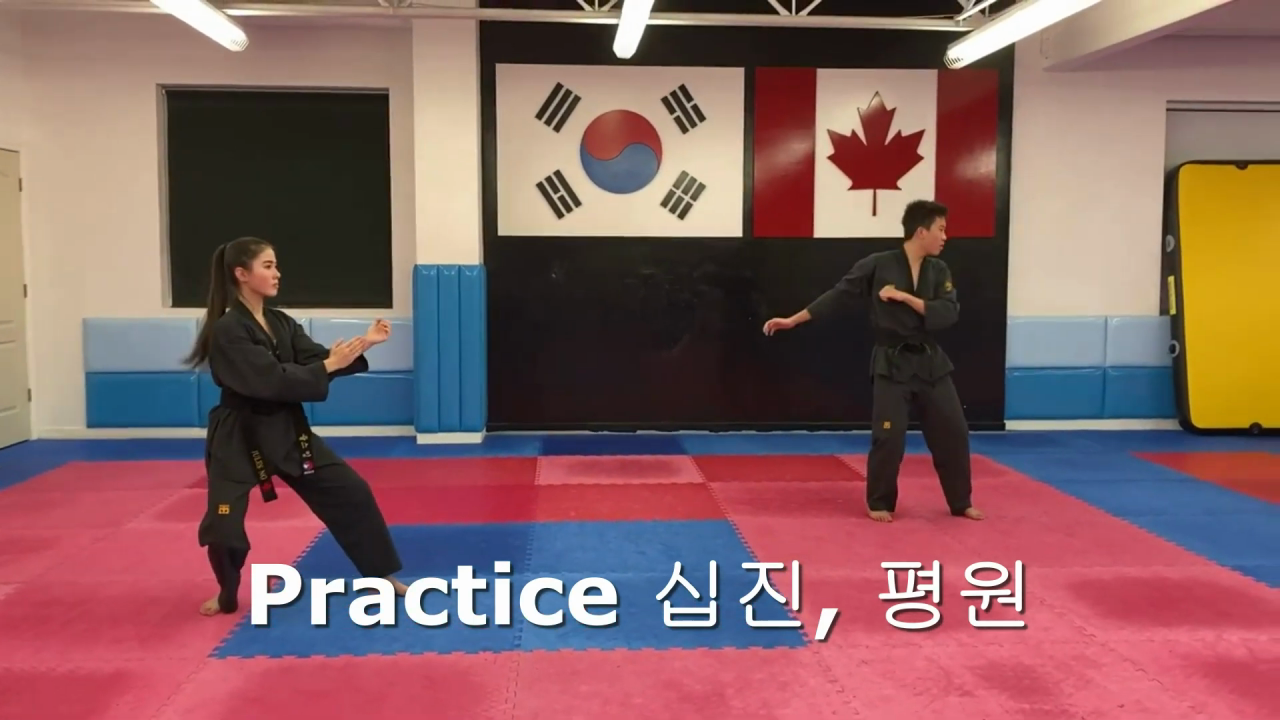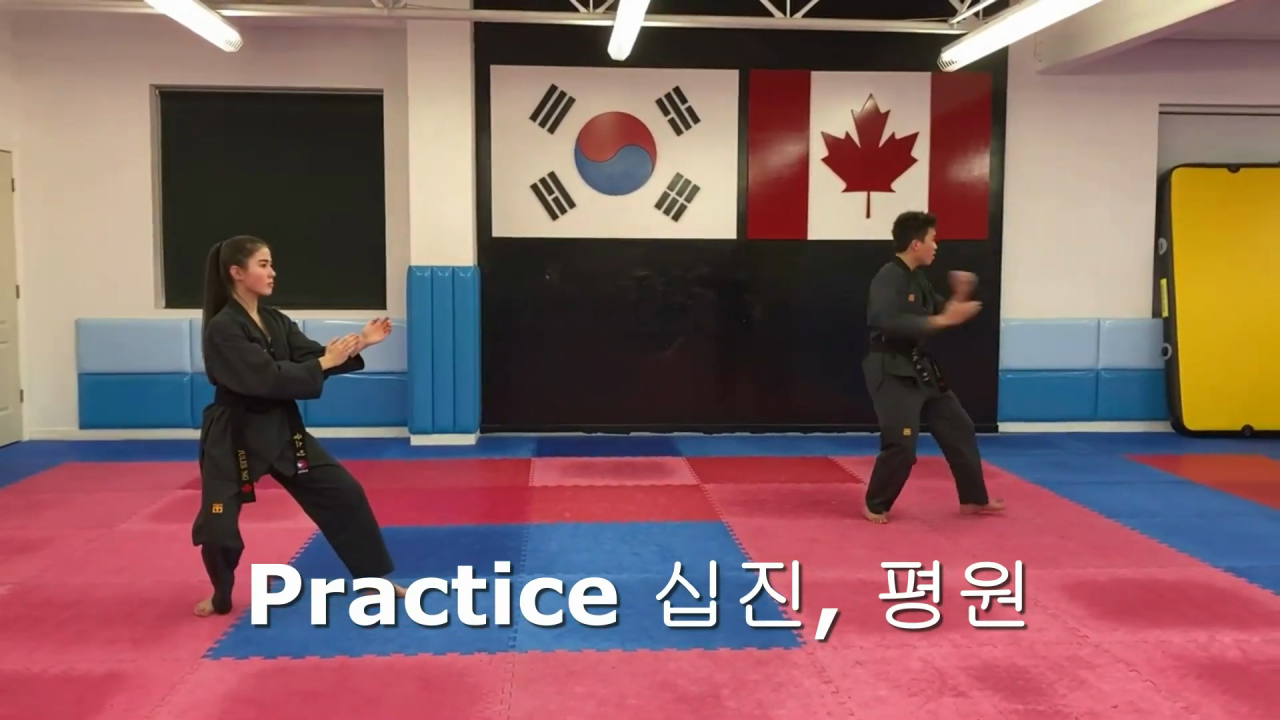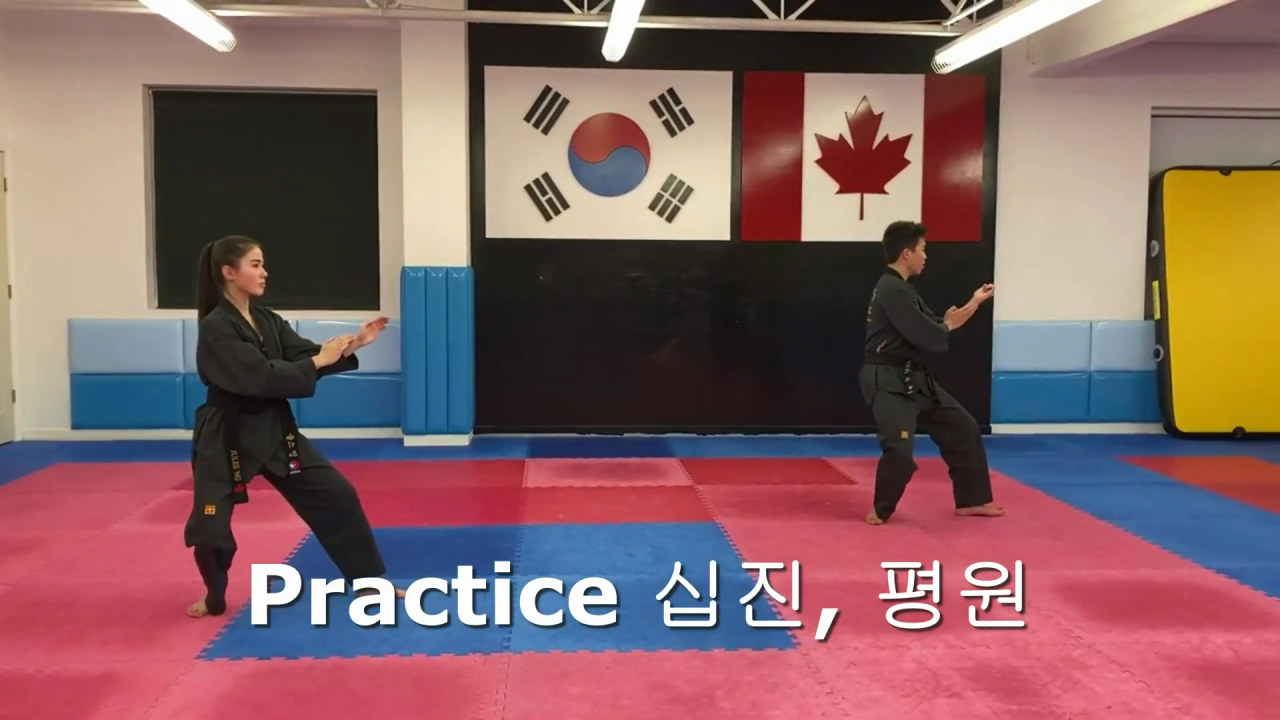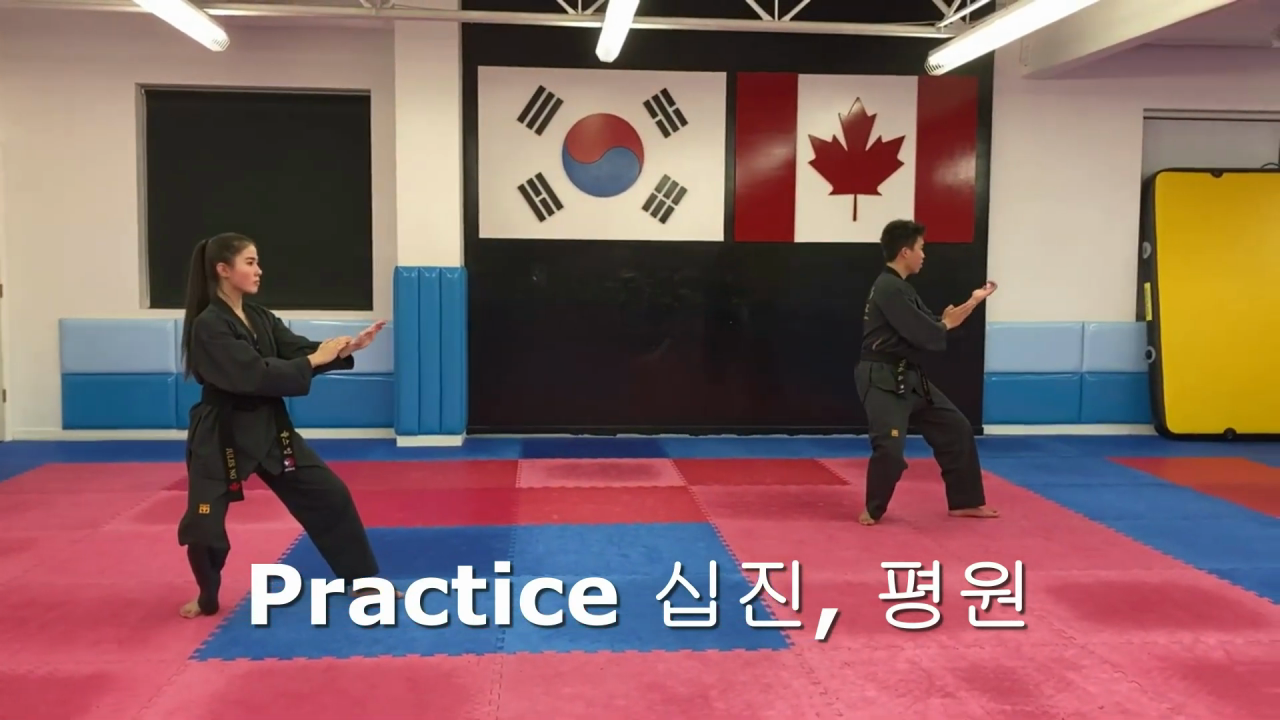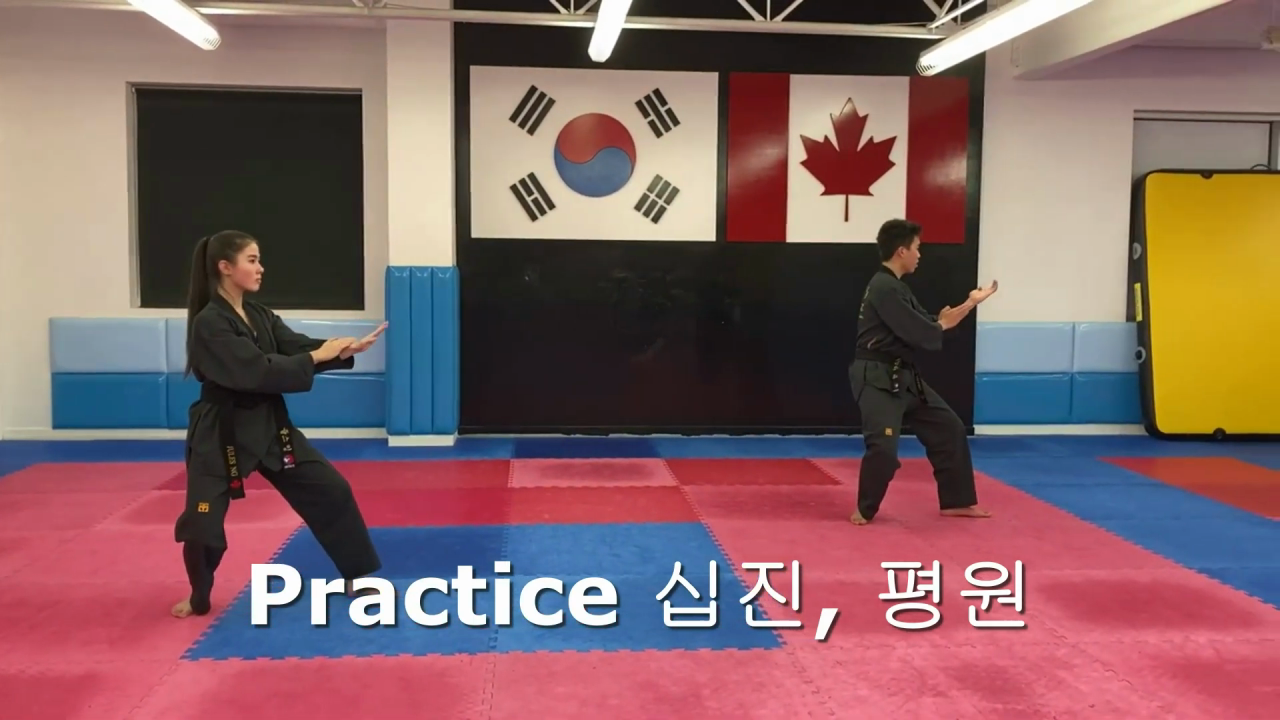
dt=0.3s
person 1, frame 1
left shoulder: (281, 323)
right shoulder: (228, 330)
left elbow: (316, 361)
right elbow: (271, 382)
left wrist: (360, 345)
right wrist: (329, 365)
left hip: (288, 429)
right hip: (240, 435)
left knee: (351, 492)
right knee: (223, 526)
left ankle: (381, 576)
right ankle: (228, 594)
person 1, frame 2
left shoulder: (277, 321)
right shoulder: (223, 329)
left elbow: (312, 359)
right elbow: (267, 378)
left wrist: (357, 344)
right wrist: (325, 362)
left hip: (282, 429)
right hip: (235, 435)
left knee: (344, 493)
right knee: (217, 524)
left ankle: (373, 577)
right ankle: (222, 596)
person 1, frame 3
left shoulder: (268, 321)
right shoulder: (216, 328)
left elbow: (303, 356)
right elbow: (260, 377)
left wrist: (351, 346)
right wrist: (319, 361)
left hip: (274, 429)
right hip: (227, 435)
left knee: (336, 495)
right knee: (210, 524)
left ankle: (367, 579)
right ankle: (214, 597)
person 1, frame 4
left shoulder: (261, 318)
right shoulder: (208, 326)
left elbow: (299, 353)
right elbow: (254, 375)
left wrist: (346, 348)
right wrist: (314, 359)
left hip: (269, 427)
right hip: (221, 434)
left knee: (329, 494)
right knee: (204, 523)
left ankle: (361, 579)
right ankle: (207, 597)
person 1, frame 5
left shoulder: (259, 316)
right shoulder: (210, 323)
left elbow: (297, 347)
right elbow: (256, 372)
left wrist: (344, 349)
right wrist: (317, 358)
left hip: (269, 423)
right hip: (222, 430)
left knee: (330, 490)
right knee: (203, 522)
left ankle: (356, 578)
right ankle: (199, 597)
person 2, frame 1
left shoulder: (939, 270)
right shoulder: (878, 265)
left elbow: (948, 315)
right elbow: (838, 296)
left wrist: (905, 297)
right wrist: (793, 320)
left hip: (930, 361)
right hip: (890, 362)
left knee: (953, 432)
right knee: (889, 436)
left ankle: (960, 501)
right ankle: (880, 503)
person 2, frame 2
left shoulder: (917, 279)
right shoulder: (890, 278)
left elbow: (944, 312)
right elbow: (889, 319)
left wrist: (960, 294)
right wrist: (944, 320)
left hip: (917, 367)
right hip: (890, 370)
left knee: (960, 430)
right knee: (901, 442)
left ankle: (973, 499)
right ankle: (877, 504)
person 2, frame 3
left shoulder: (901, 289)
right shoulder: (891, 291)
left elbow: (931, 328)
right elbow: (928, 337)
left wrist: (974, 303)
right wrist: (949, 324)
left hip: (913, 379)
right hip: (889, 381)
left knee: (963, 429)
right knee: (900, 449)
left ankle: (971, 500)
right ankle: (881, 509)
person 2, frame 4
left shoulder: (900, 287)
right shoulder: (889, 289)
left elbow: (930, 326)
right elbow: (926, 335)
left wrist: (974, 301)
right wrist: (947, 323)
left hip: (909, 378)
right hip: (883, 379)
left knee: (956, 430)
right knee: (890, 448)
left ankle: (965, 502)
right ankle: (873, 509)
person 2, frame 5
left shoulder: (896, 287)
right shoulder: (884, 289)
left elbow: (926, 324)
right elbow: (921, 334)
left wrist: (971, 302)
right wrist: (942, 324)
left hip: (902, 376)
right hip: (877, 378)
left knee: (949, 429)
right knee: (884, 446)
left ankle: (956, 501)
right ankle: (865, 509)
